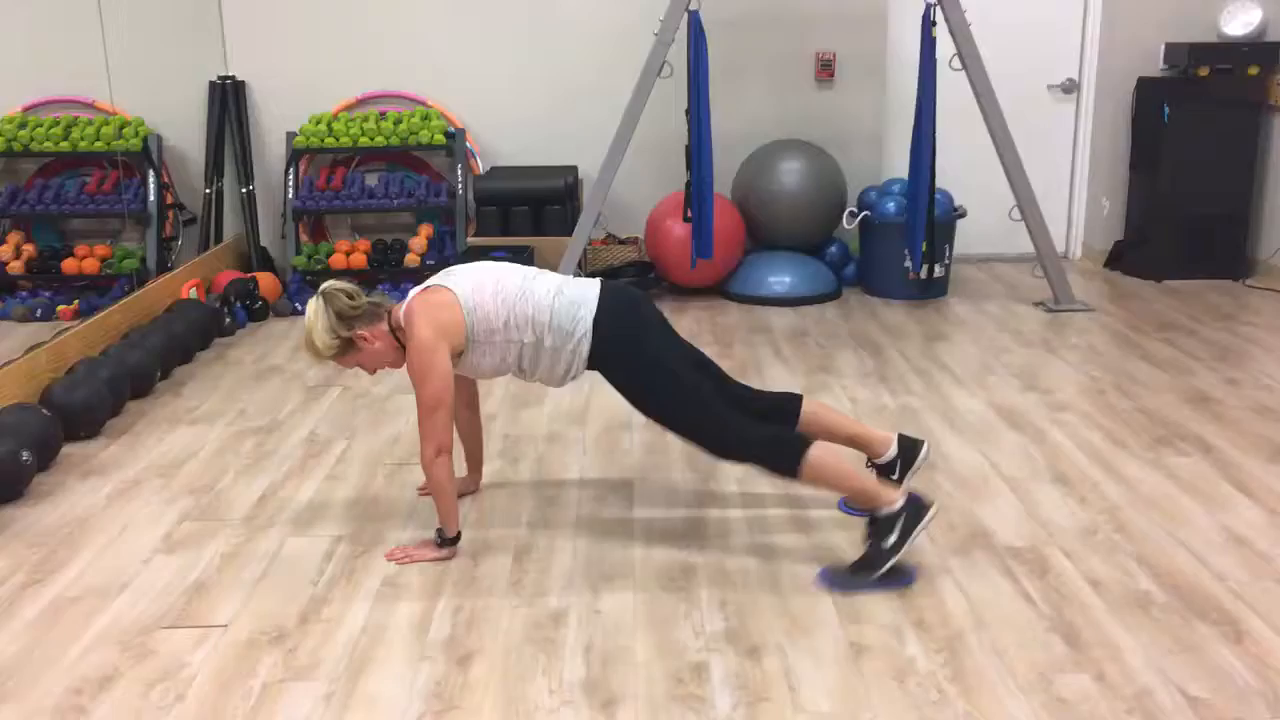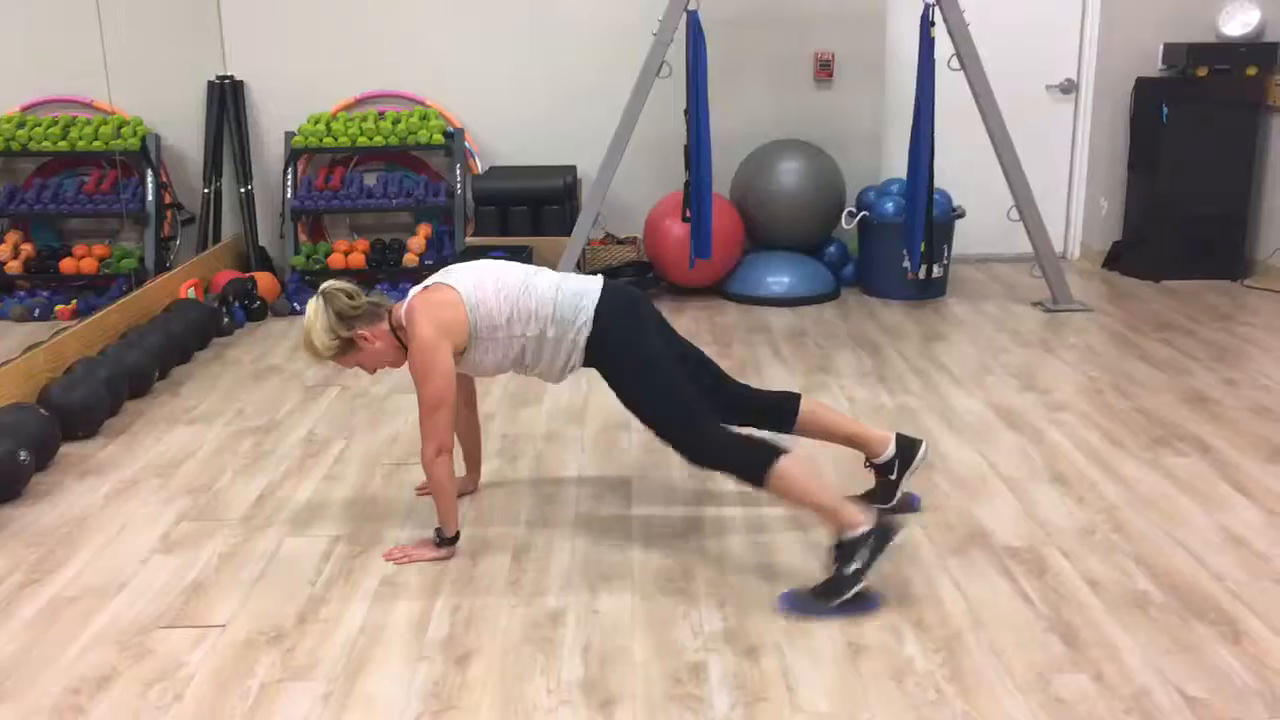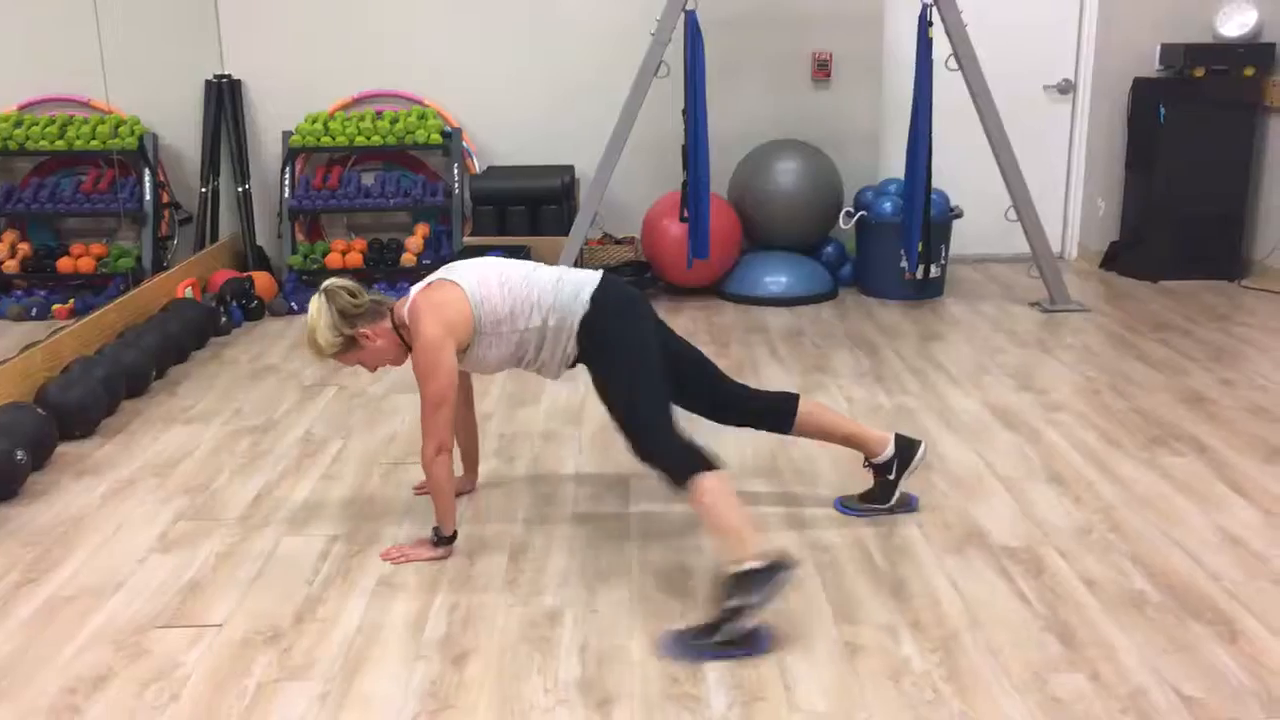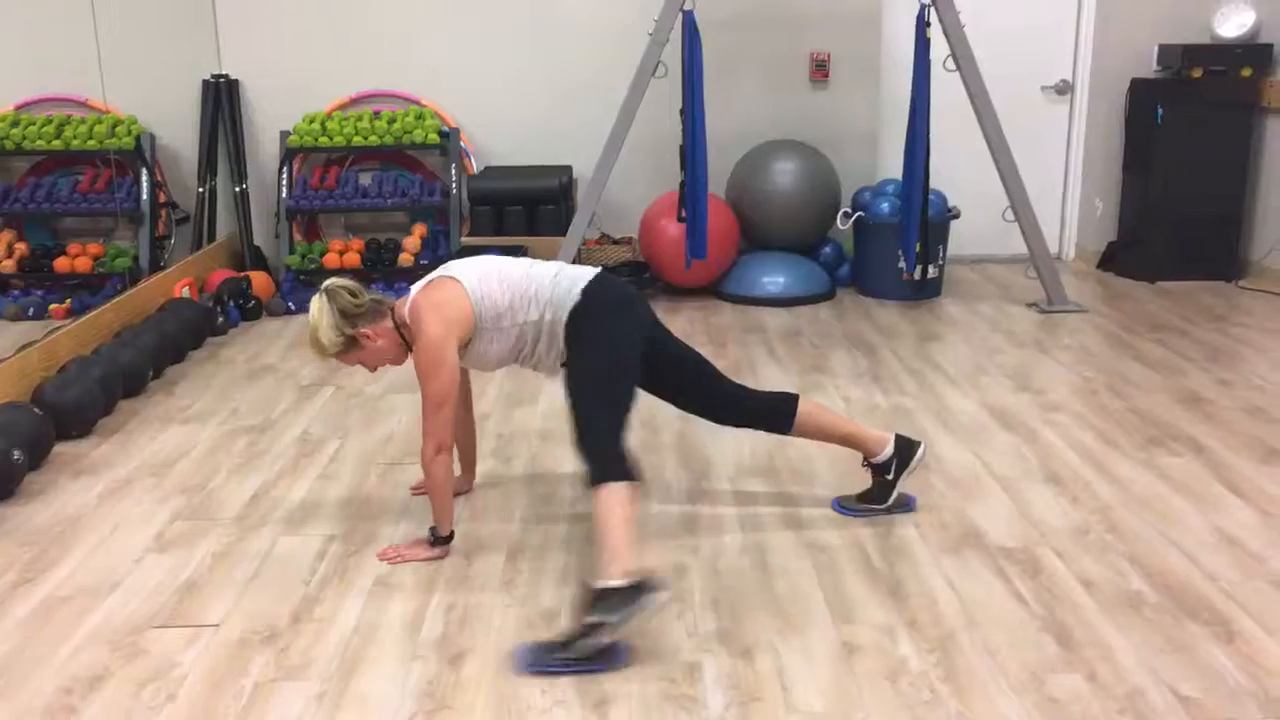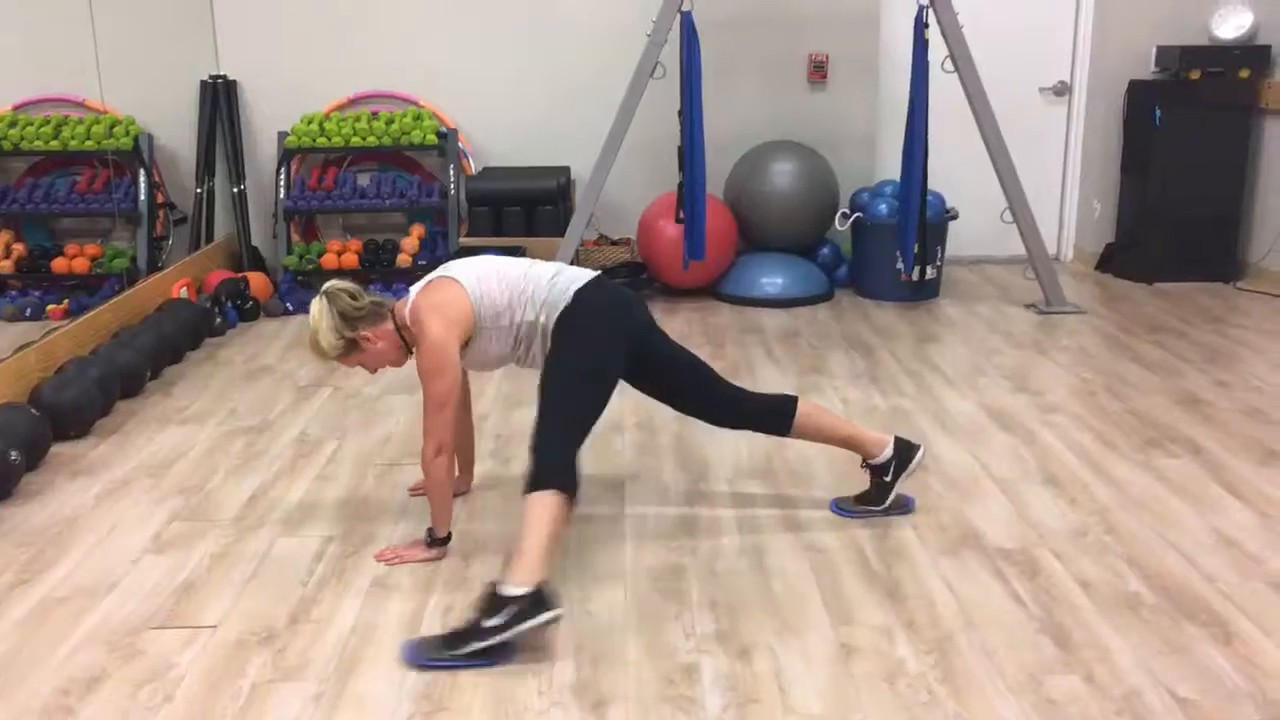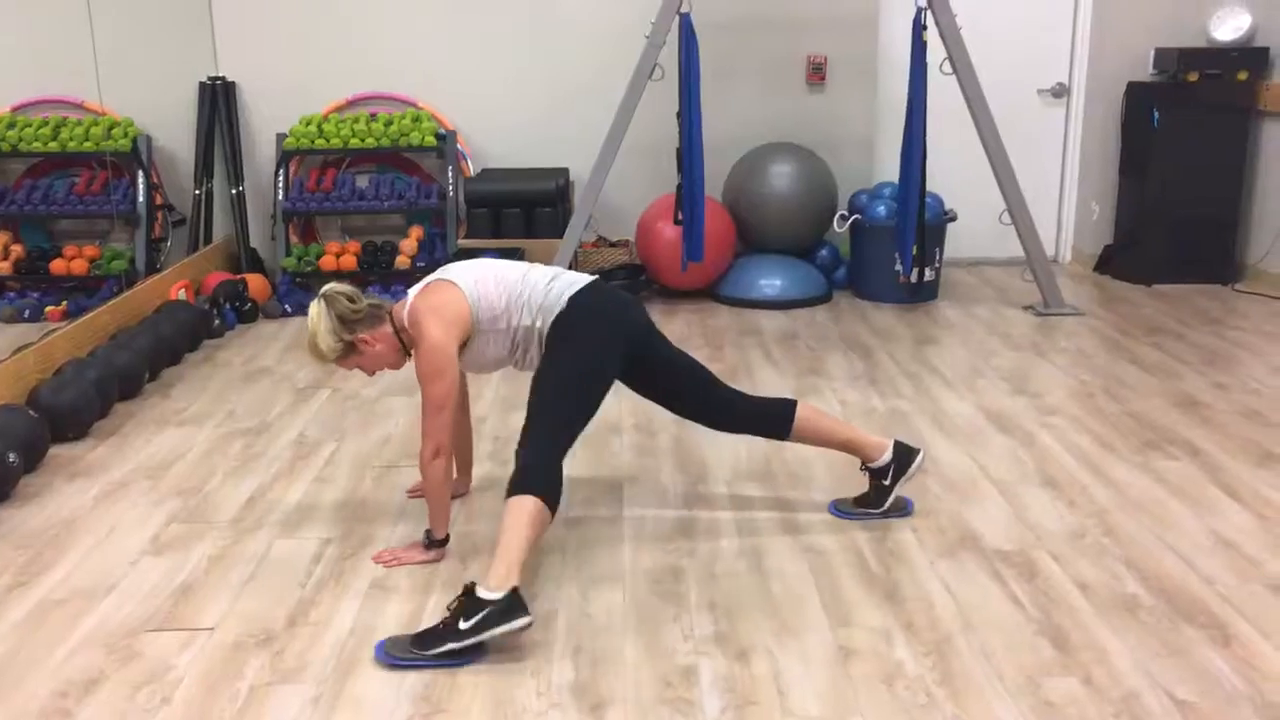
dt=0.1s
person 1, frame 1
left shoulder: (420, 330)
right shoulder: (430, 310)
left elbow: (434, 447)
right elbow: (464, 399)
left wrist: (444, 539)
right wrist: (472, 476)
left hip: (609, 329)
right hip: (610, 316)
left knee: (724, 430)
right knee: (738, 403)
left ankle: (892, 503)
right ankle: (889, 450)
person 1, frame 2
left shoulder: (424, 329)
right shoulder: (427, 311)
left elbow: (435, 446)
right elbow: (462, 400)
left wrist: (444, 537)
right wrist: (470, 476)
left hip: (603, 326)
right hip: (608, 311)
left knee: (700, 437)
right knee: (735, 402)
left ankle: (857, 528)
right ankle: (887, 448)
person 1, frame 3
left shoulder: (427, 325)
right shoulder: (426, 309)
left elbow: (436, 443)
right elbow: (461, 403)
left wrist: (442, 536)
right wrist: (468, 476)
left hip: (602, 317)
right hip: (608, 313)
left knee: (657, 443)
right knee: (734, 404)
left ankle: (752, 565)
right ankle: (887, 449)
person 1, frame 4
left shoulder: (429, 323)
right shoulder: (423, 308)
left elbow: (436, 442)
right elbow: (459, 405)
left wrist: (439, 535)
right wrist: (464, 476)
left hip: (594, 315)
right hip: (602, 310)
left knee: (599, 448)
right knee: (732, 404)
left ankle: (620, 585)
right ankle: (885, 449)
person 1, frame 5
left shoulder: (432, 324)
right shoulder: (421, 310)
left elbow: (436, 441)
right elbow: (459, 401)
left wrist: (437, 537)
right wrist: (462, 478)
left hip: (589, 313)
right hip: (603, 311)
left knee: (551, 448)
right knee: (728, 405)
left ankle: (520, 592)
right ankle: (884, 451)
person 1, frame 6
left shoulder: (430, 327)
right shoulder: (418, 313)
left elbow: (434, 444)
right elbow: (457, 405)
left wrist: (435, 539)
right wrist: (460, 481)
left hip: (585, 319)
right hip: (601, 315)
left knee: (537, 454)
right knee: (726, 408)
left ankle: (494, 597)
right ankle: (882, 455)
